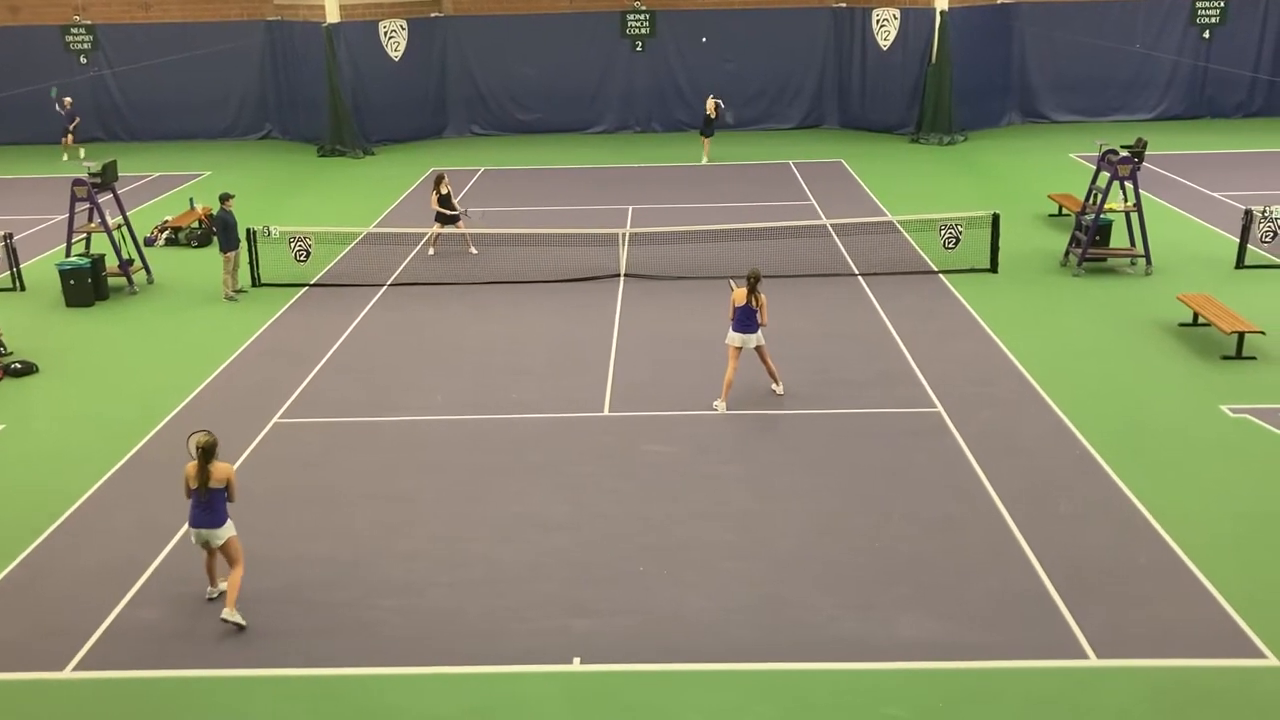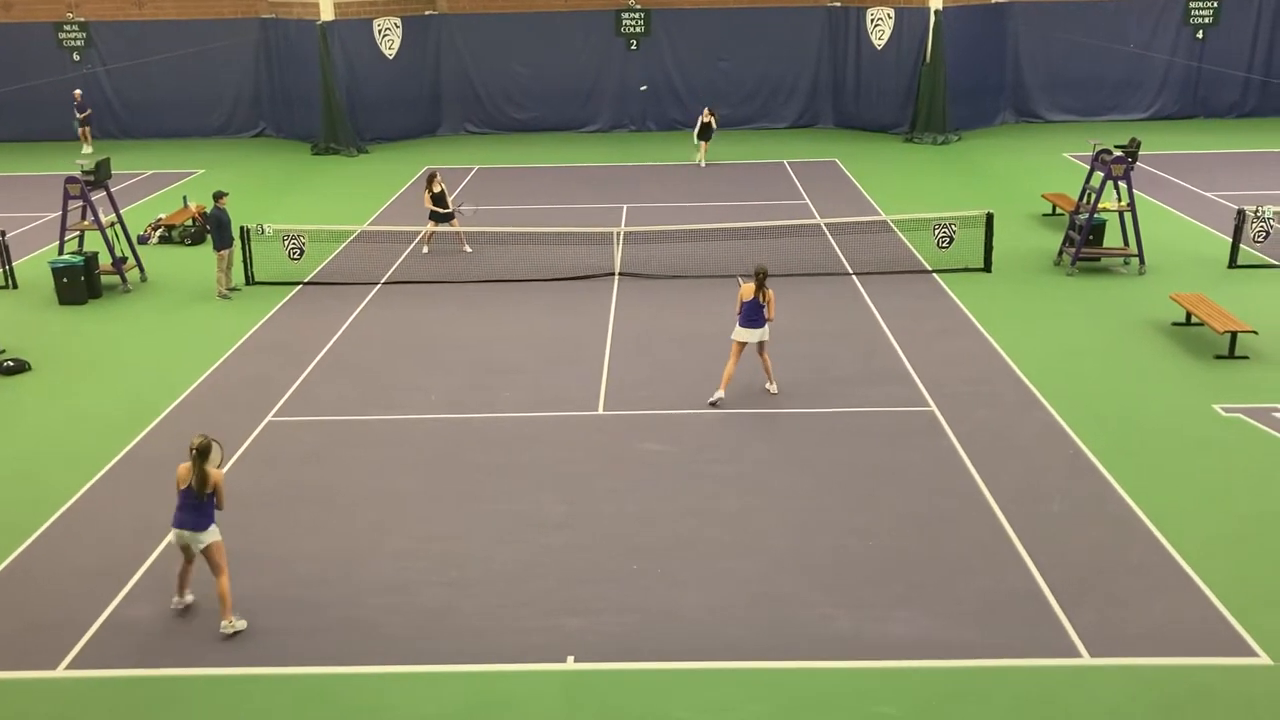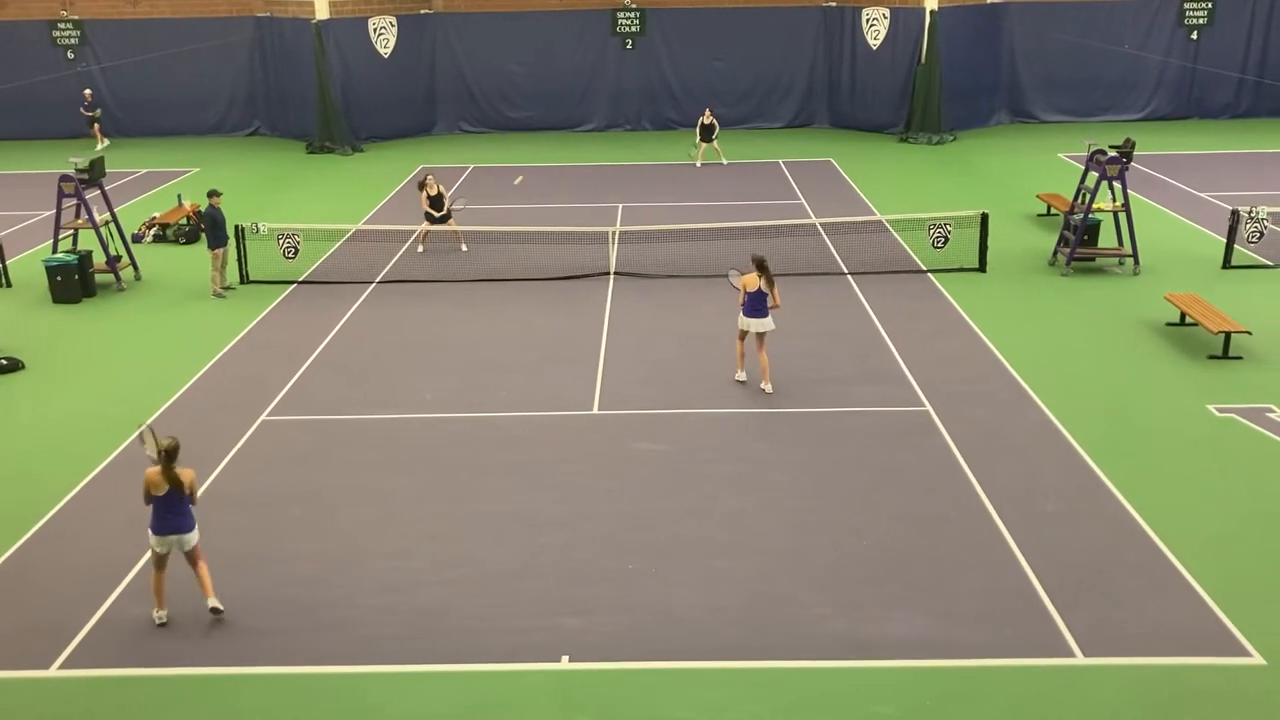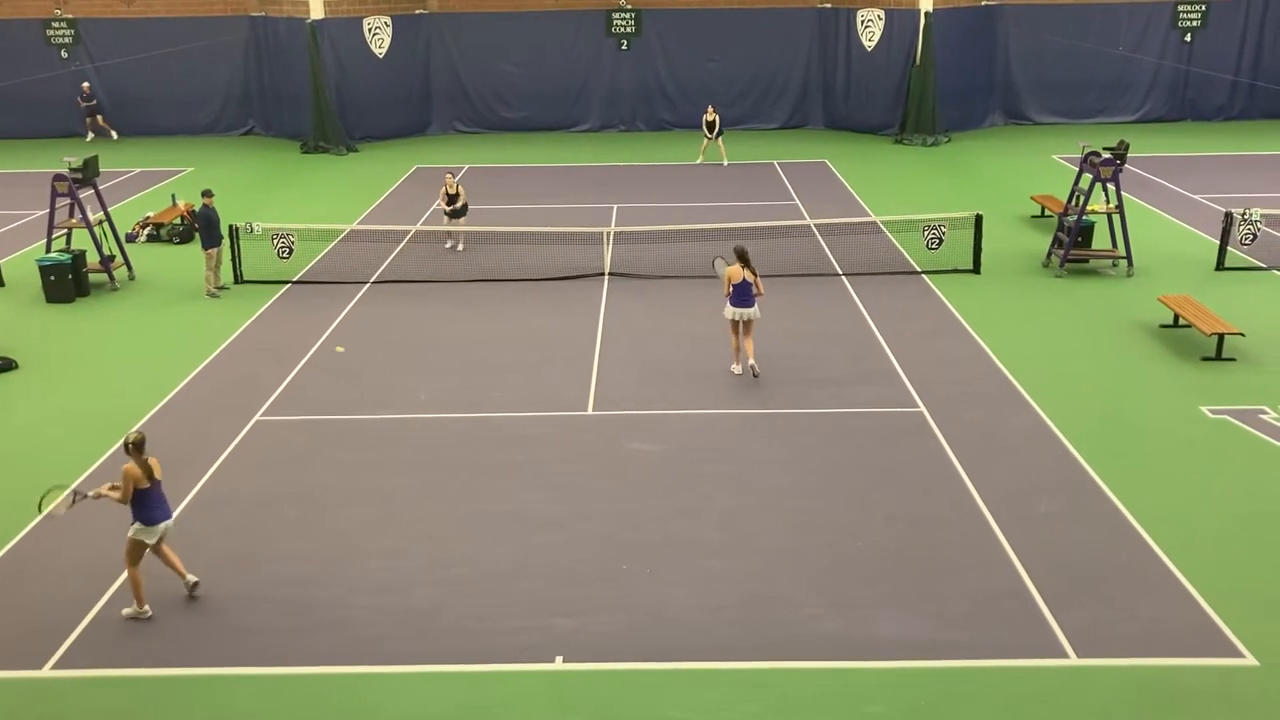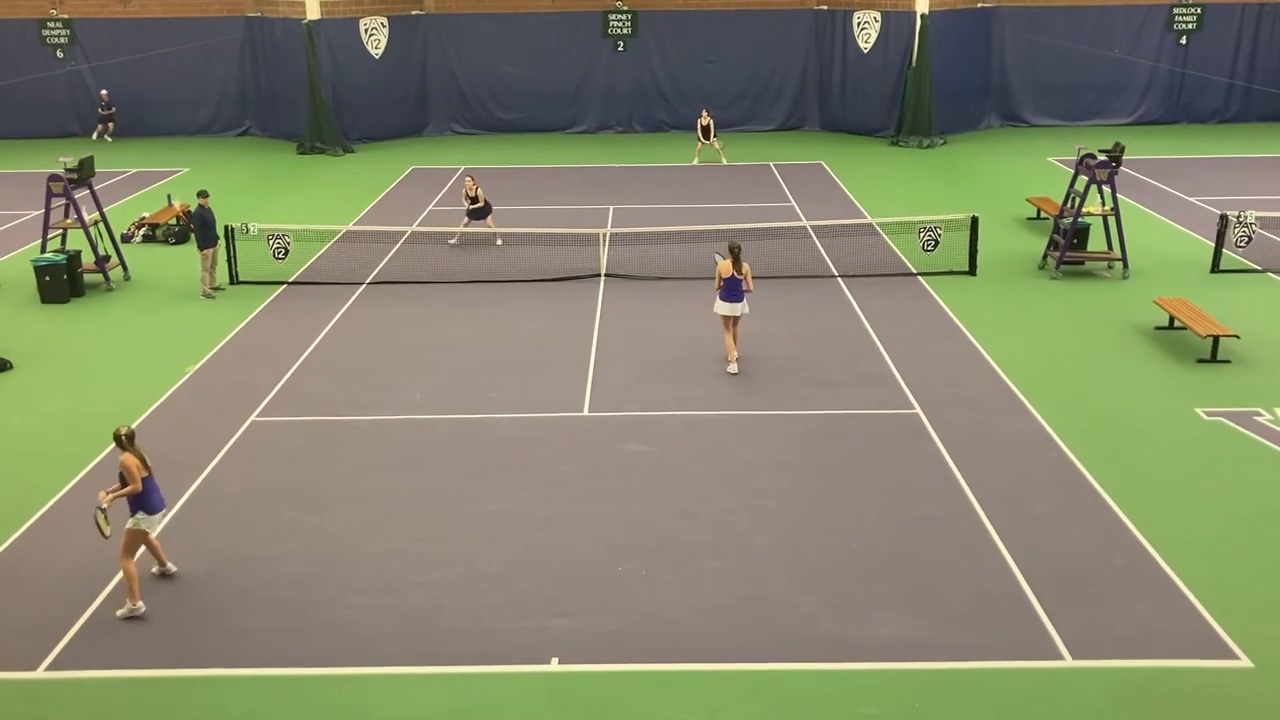
dt=0.4s
person 1, frame 1
left shoulder: (190, 469)
right shoulder: (226, 470)
right elbow: (232, 498)
left hip: (196, 526)
right hip: (219, 525)
left knee: (211, 552)
right knee: (237, 565)
left ankle: (214, 587)
right ankle: (230, 610)
person 1, frame 2
left shoulder: (182, 469)
right shoulder: (216, 475)
left elbow: (181, 496)
right elbow: (220, 506)
left hip: (179, 527)
right hip: (203, 530)
left knee: (188, 560)
right knee: (221, 573)
left ankle: (180, 598)
right ankle: (227, 621)
person 1, frame 3
left shoulder: (150, 474)
right shoulder: (188, 475)
left elbow: (147, 501)
left hip: (160, 532)
right hip: (186, 530)
left knee: (159, 569)
right knee: (198, 563)
left ankle: (160, 612)
right ankle: (211, 600)
person 1, frame 4
left shoulder: (129, 469)
right shoulder: (154, 463)
left elbow: (124, 499)
left wrist: (104, 492)
right wrist: (114, 486)
left hip: (147, 524)
right hip: (166, 517)
left knee: (132, 564)
right knee: (158, 546)
left ankle: (141, 608)
right ankle: (187, 578)
person 1, frame 5
left shoulder: (126, 459)
right shoulder: (139, 455)
left elbow: (136, 488)
left wrist: (113, 496)
right wrist: (108, 491)
left hip: (145, 512)
right hip: (157, 507)
left knee: (126, 557)
right knee: (144, 535)
left ankle: (134, 604)
right ankle: (165, 566)
